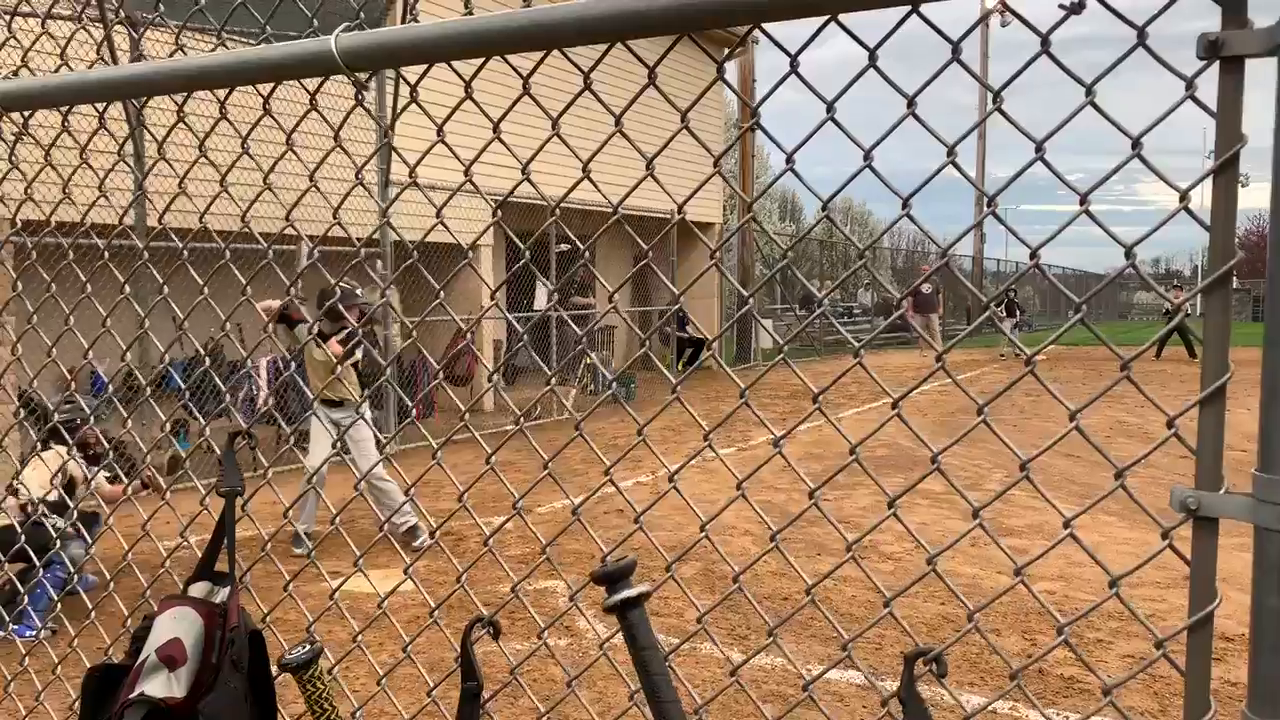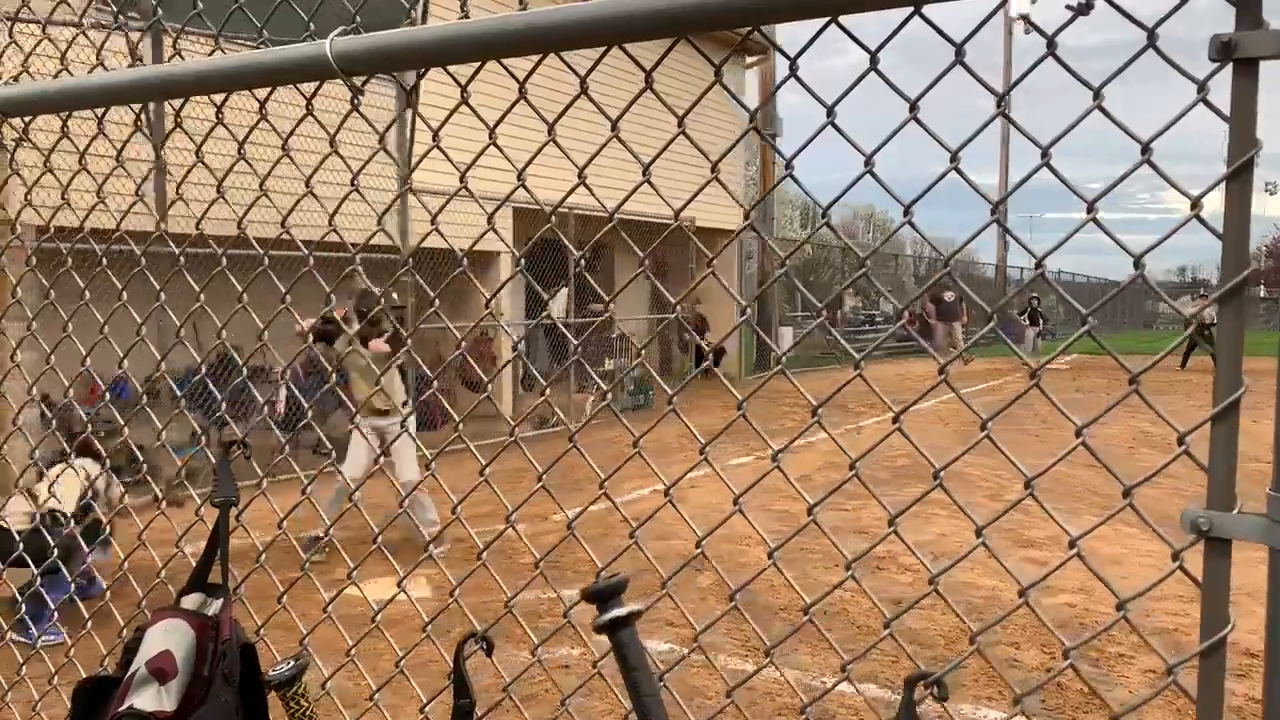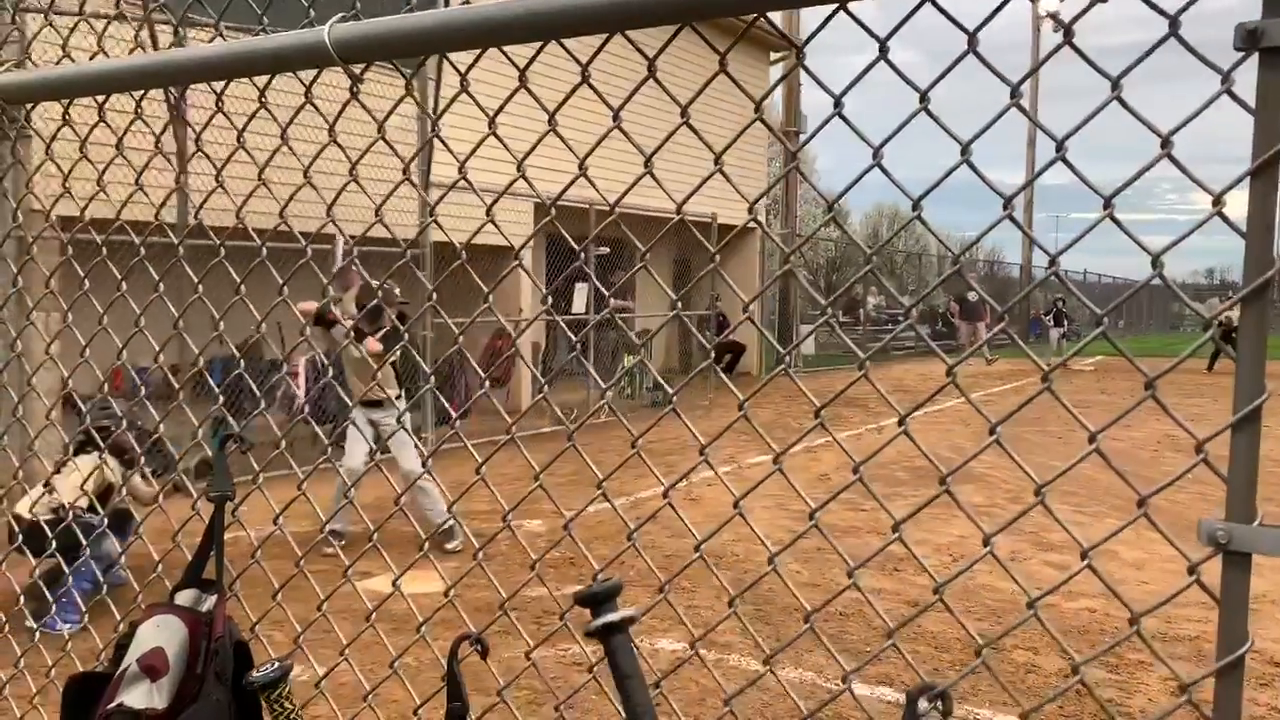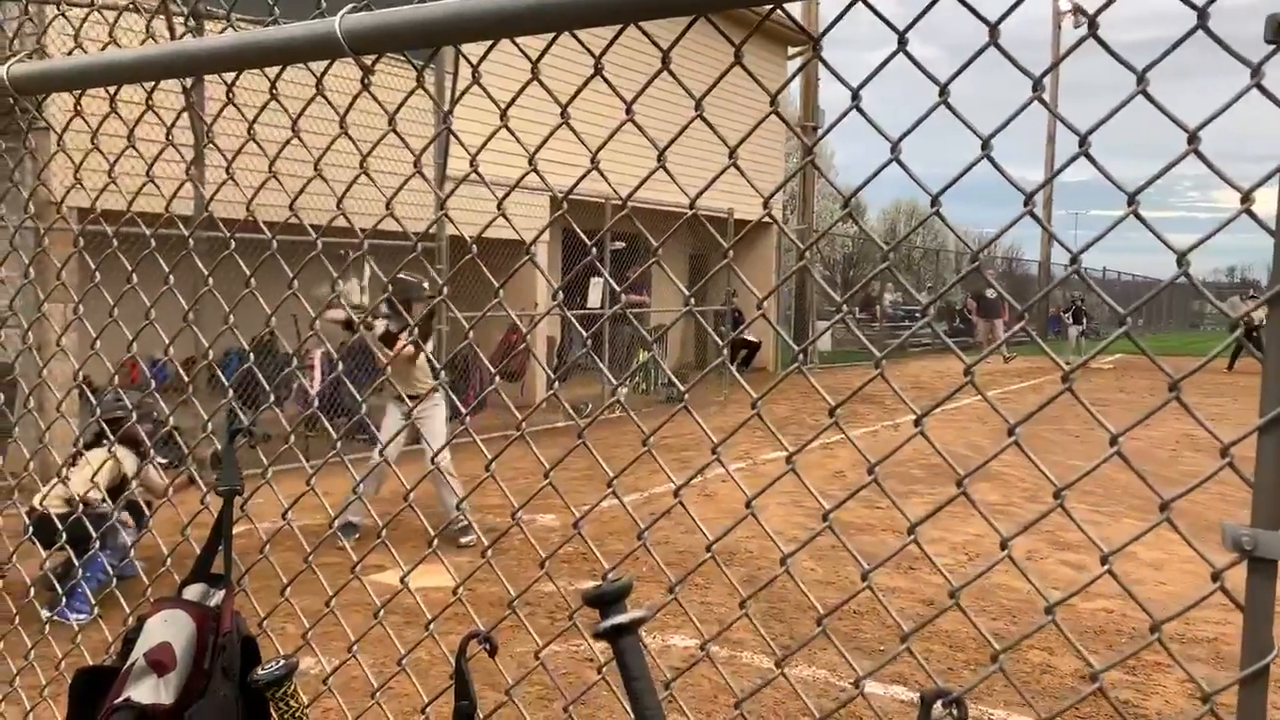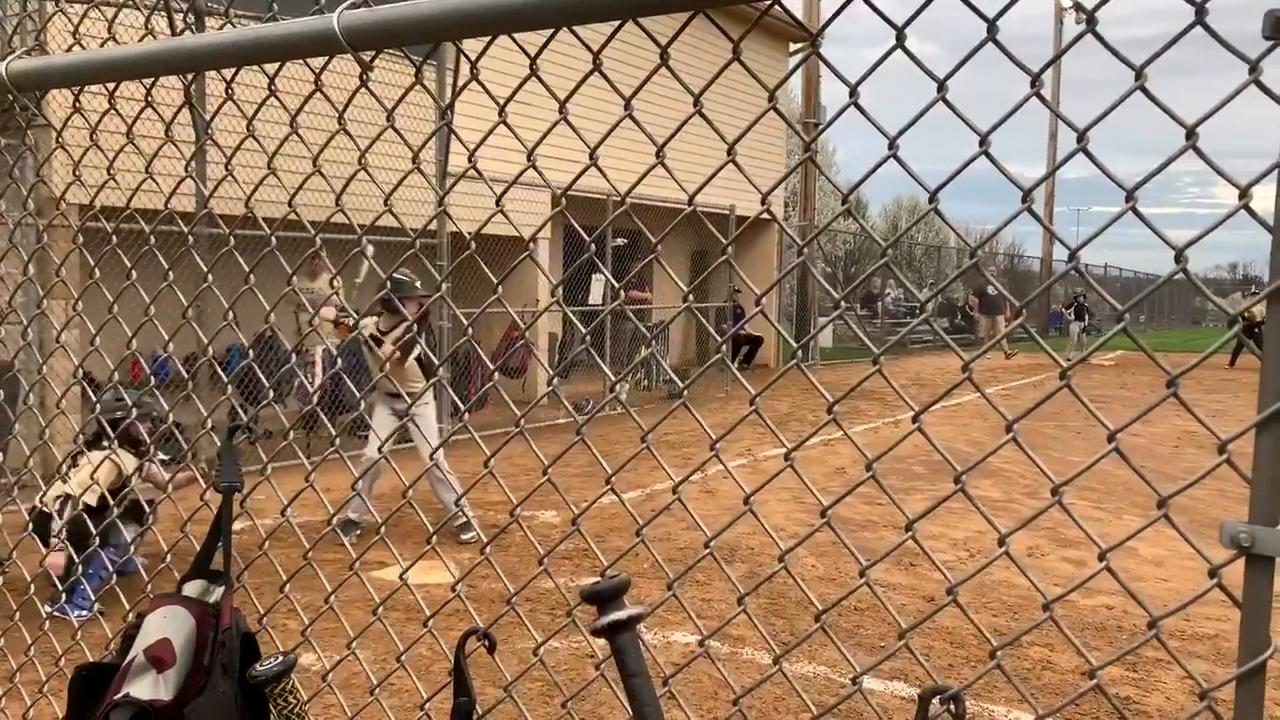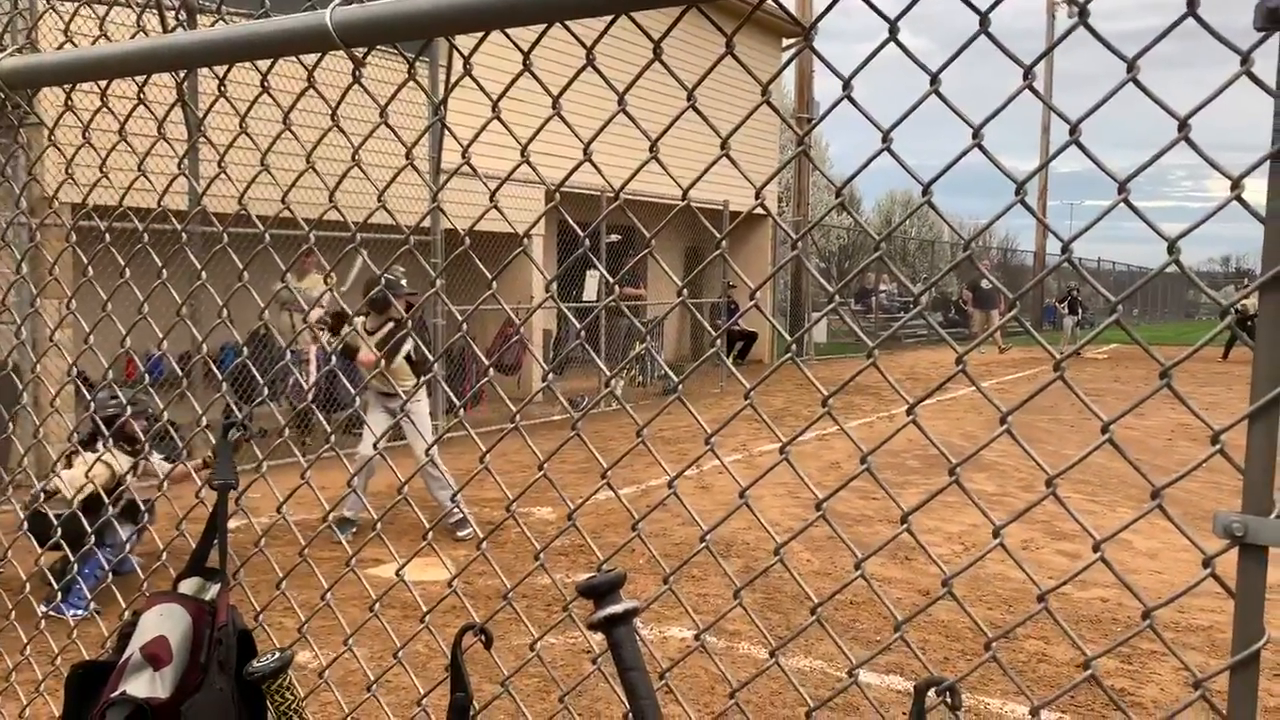
dt=0.5s
person 1, frame 1
left shoulder: (355, 333)
right shoulder: (306, 326)
left elbow: (337, 352)
right elbow: (262, 308)
left wrist: (316, 325)
right wrist: (287, 304)
left hip: (354, 409)
right hip: (323, 408)
left knee: (372, 469)
right knee: (315, 467)
left ankle: (408, 524)
right ankle: (302, 530)
person 1, frame 2
left shoulder: (393, 337)
right shoulder: (345, 339)
left elbow: (379, 348)
right elbow: (301, 330)
left wrist: (352, 323)
left hip: (399, 418)
right hip: (366, 418)
left knee: (409, 479)
right knee: (349, 477)
left ankle: (432, 533)
right ankle: (319, 535)
person 1, frame 3
left shoulder: (393, 333)
right shoulder: (342, 327)
left elbow: (372, 348)
right elbow: (302, 308)
left wrist: (348, 322)
right wrist: (328, 307)
left hip: (393, 409)
right hip: (361, 409)
left knee: (412, 468)
right knee: (351, 468)
left ankle: (445, 525)
right ankle: (335, 529)
person 1, frame 4
left shoulder: (423, 327)
right shoulder: (378, 324)
left elbow: (407, 352)
right elbow: (328, 315)
left wrist: (377, 331)
right wrist: (353, 318)
left hip: (429, 401)
right hip: (398, 402)
left knee: (440, 462)
right knee: (381, 460)
left ankle: (460, 521)
right ankle: (350, 520)
person 1, frame 5
left shoulder: (415, 328)
right shoulder: (368, 323)
left elbow: (393, 357)
right elbow: (325, 313)
left wrist: (366, 334)
right wrist: (342, 318)
left hip: (419, 399)
right hip: (386, 399)
left knee: (433, 458)
right knee: (372, 456)
left ankle: (461, 517)
right ankle: (352, 517)
person 1, frame 6
left shoulder: (402, 328)
right shoulder: (356, 324)
left elbow: (378, 362)
left wrist: (345, 349)
left hip: (412, 396)
right hip: (379, 397)
left knee: (427, 455)
right knee: (366, 453)
left ankle: (456, 513)
right ankle: (348, 515)
person 2, frame 1
left shoulder: (78, 460)
right shoulder: (62, 455)
left hip: (23, 525)
right knee: (72, 550)
left ankle: (69, 579)
right ankle: (21, 621)
person 2, frame 2
left shoulder: (73, 467)
right shoulder: (91, 469)
left hip: (20, 530)
right hip: (15, 535)
right knee: (86, 556)
right ankle: (34, 625)
person 2, frame 3
left shoulder: (103, 459)
right shoulder: (102, 462)
right elbow: (111, 502)
left hip: (47, 521)
right hip: (32, 527)
left knee: (122, 518)
right knee: (104, 545)
right ankle: (57, 614)
person 2, frame 4
left shoulder: (135, 456)
right shoulder: (109, 456)
left elbow: (161, 490)
right elbow: (76, 499)
left wrist: (194, 476)
right wrist: (116, 515)
left hip: (75, 516)
right hip: (48, 520)
left knee: (136, 511)
right knee: (118, 534)
right ankle: (71, 605)
person 2, frame 5
left shoulder: (137, 454)
right shoulder: (108, 459)
left elbow: (168, 483)
right elbow: (67, 498)
left wrist: (203, 471)
right wrist: (58, 546)
right hip: (50, 519)
left knee: (141, 510)
right knee: (122, 534)
left ankle: (117, 559)
right ankle: (70, 602)
person 2, frame 6
left shoulder: (133, 451)
right shoulder: (105, 460)
left elbow: (169, 473)
right elbow: (50, 489)
left wrist: (206, 462)
right hip: (48, 521)
left knee: (142, 511)
right knee: (121, 534)
left ankle: (114, 560)
right ankle: (66, 602)
